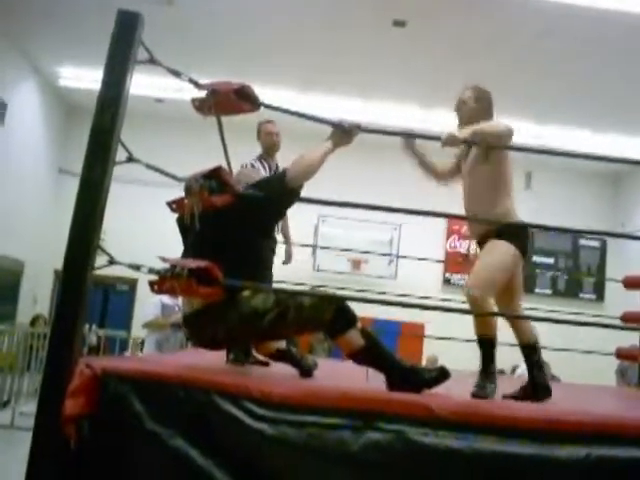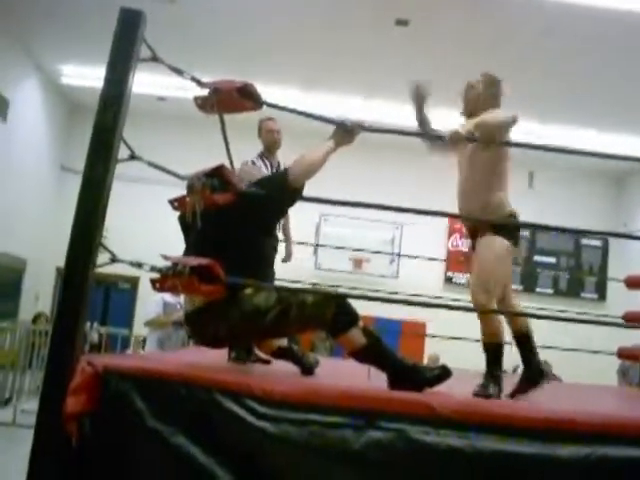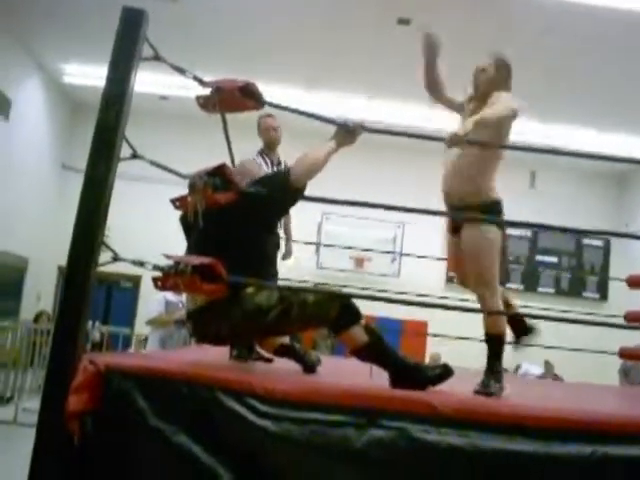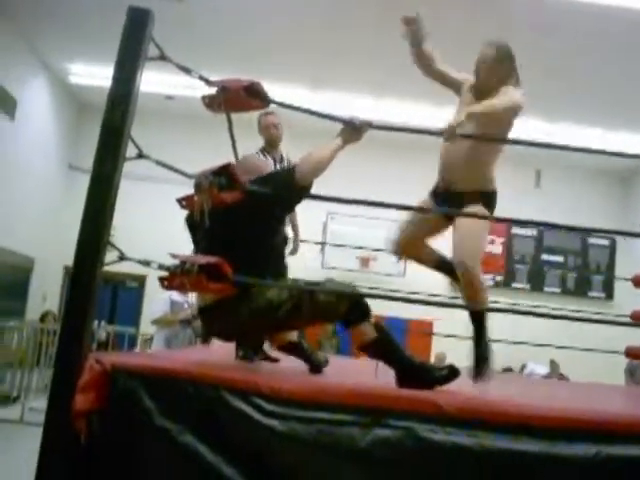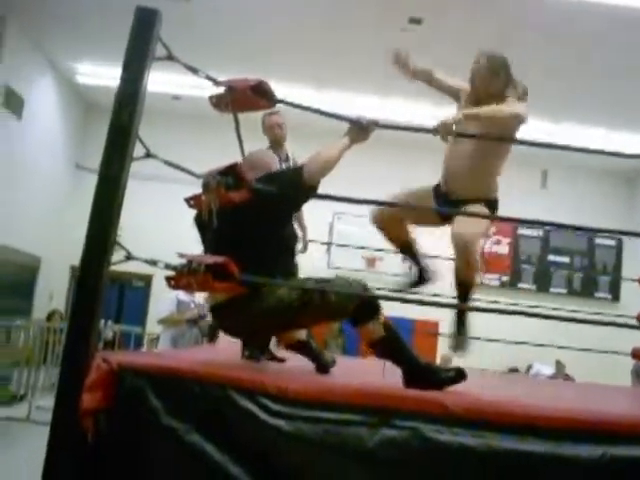
dt=0.1s
person 1, frame 1
left shoulder: (489, 139)
right shoulder: (467, 150)
left elbow: (505, 131)
right elbow: (444, 175)
left wrist: (467, 133)
right wrist: (416, 153)
left hip: (507, 234)
right hip: (490, 237)
left knee: (476, 294)
right knee: (512, 311)
left ankle: (488, 373)
right ankle: (538, 382)
person 1, frame 2
left shoulder: (491, 122)
right shoulder: (467, 131)
left elbow: (509, 117)
right elbow: (434, 141)
left wrist: (469, 128)
right wrist: (419, 109)
left hip: (498, 227)
right hip: (478, 227)
left knee: (483, 299)
right knee: (504, 301)
left ankle: (494, 376)
right ankle: (533, 369)
person 1, frame 3
left shoulder: (500, 103)
right shoulder: (470, 106)
left elbow: (510, 110)
right elbow: (436, 93)
left wrist: (471, 125)
right wrist: (430, 58)
left hip: (481, 211)
right hip: (458, 211)
left knee: (485, 291)
right knee: (469, 283)
left ankle: (494, 372)
right ankle: (518, 323)
person 1, frame 4
left shoulder: (508, 94)
right shoulder: (469, 87)
left elbow: (503, 105)
right elbow: (431, 67)
left wrist: (467, 115)
right wrist: (417, 39)
left hip: (477, 198)
right hip: (445, 191)
left knee: (468, 265)
right knee: (403, 245)
left ankle: (481, 346)
right ankle: (453, 270)
person 1, frame 5
left shoulder: (511, 108)
right shoulder: (467, 95)
left elbow: (517, 116)
right elbow: (430, 76)
left wrist: (464, 116)
right wrist: (409, 68)
left hip: (477, 203)
right hip: (444, 194)
left knee: (464, 239)
right knee: (382, 215)
left ankle: (461, 314)
right ankle: (418, 268)
person 2, frame 1
left shoulder: (209, 211)
right shoulder: (247, 203)
right elbow: (295, 175)
right wrist: (332, 143)
left hip: (200, 322)
right hip: (223, 314)
right knee: (328, 307)
right ankle: (400, 374)
person 2, frame 2
left shoulder: (208, 208)
right shoulder: (249, 201)
right elbow: (297, 173)
right wrist: (335, 142)
left hip: (202, 319)
right hip: (226, 312)
right knee: (331, 304)
right ankle: (402, 373)
person 2, frame 3
left shoulder: (211, 206)
right shoulder: (251, 199)
right elbow: (299, 173)
right wrist: (336, 143)
left hip: (204, 317)
right hip: (227, 311)
right knee: (333, 303)
right ankle: (404, 371)
person 2, frame 4
left shoulder: (217, 202)
right shoulder: (257, 195)
right elbow: (305, 170)
right wrist: (342, 139)
left hip: (215, 314)
right hip: (240, 307)
left knee: (278, 292)
right knee: (345, 297)
right ankle: (410, 370)
person 2, frame 5
left shoulder: (226, 202)
right shoulder: (266, 192)
right elbow: (313, 170)
right wrist: (349, 139)
left hip: (227, 310)
right hip: (250, 305)
right knee: (355, 294)
right ankle: (417, 370)
person 3, frame 1
left shoulder: (282, 173)
right shoulder: (251, 168)
left wrist: (288, 243)
left hip: (268, 239)
left ankle: (244, 349)
right ankle: (238, 349)
person 3, frame 2
left shoulder: (283, 169)
right shoulder: (252, 166)
left wrist: (289, 242)
left hip: (270, 236)
left ankle: (246, 347)
right ankle: (239, 347)
person 3, frame 3
left shoulder: (285, 167)
right shoulder: (252, 163)
left wrist: (288, 239)
left hip: (272, 235)
left ankle: (248, 345)
right ankle: (241, 345)
person 3, frame 4
left shoulder: (288, 163)
right shoulder: (255, 160)
left wrist: (296, 233)
left hip: (277, 233)
left ankle: (256, 345)
right ankle: (246, 346)
person 3, frame 5
left shoulder: (294, 162)
right shoulder: (260, 158)
left wrist: (303, 231)
left hip: (286, 232)
left ankle: (262, 345)
right ankle: (252, 345)
